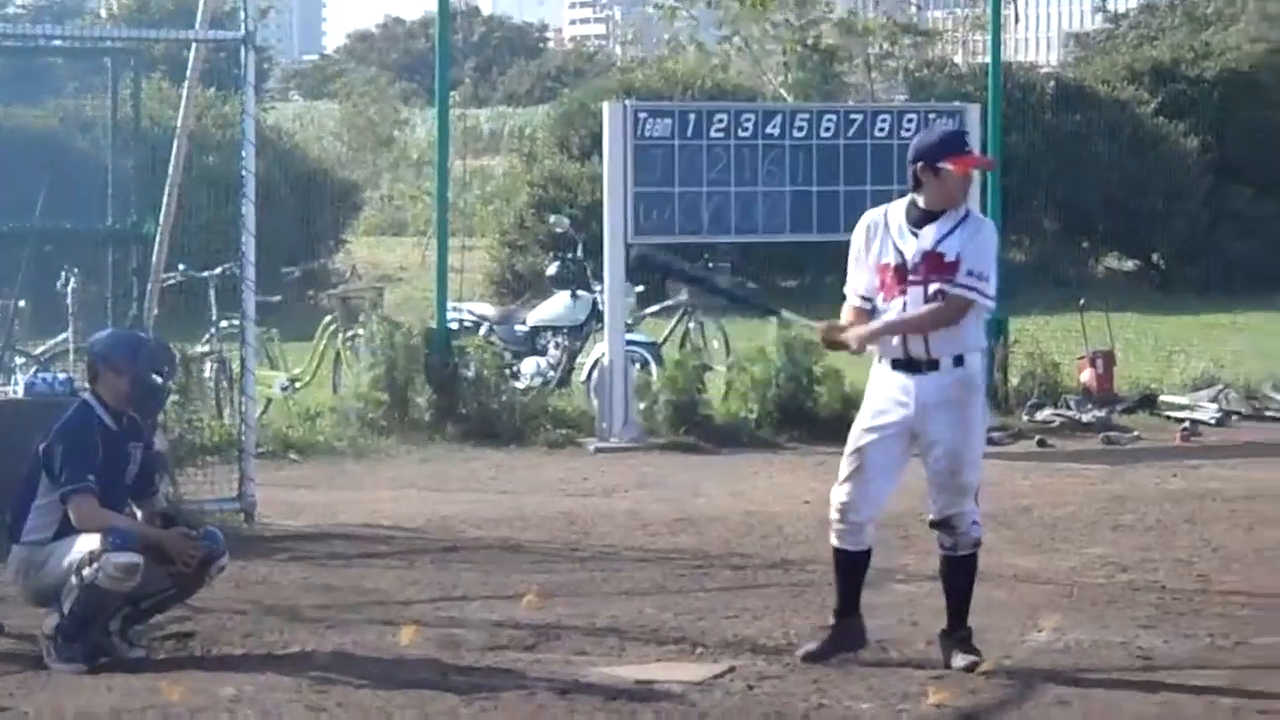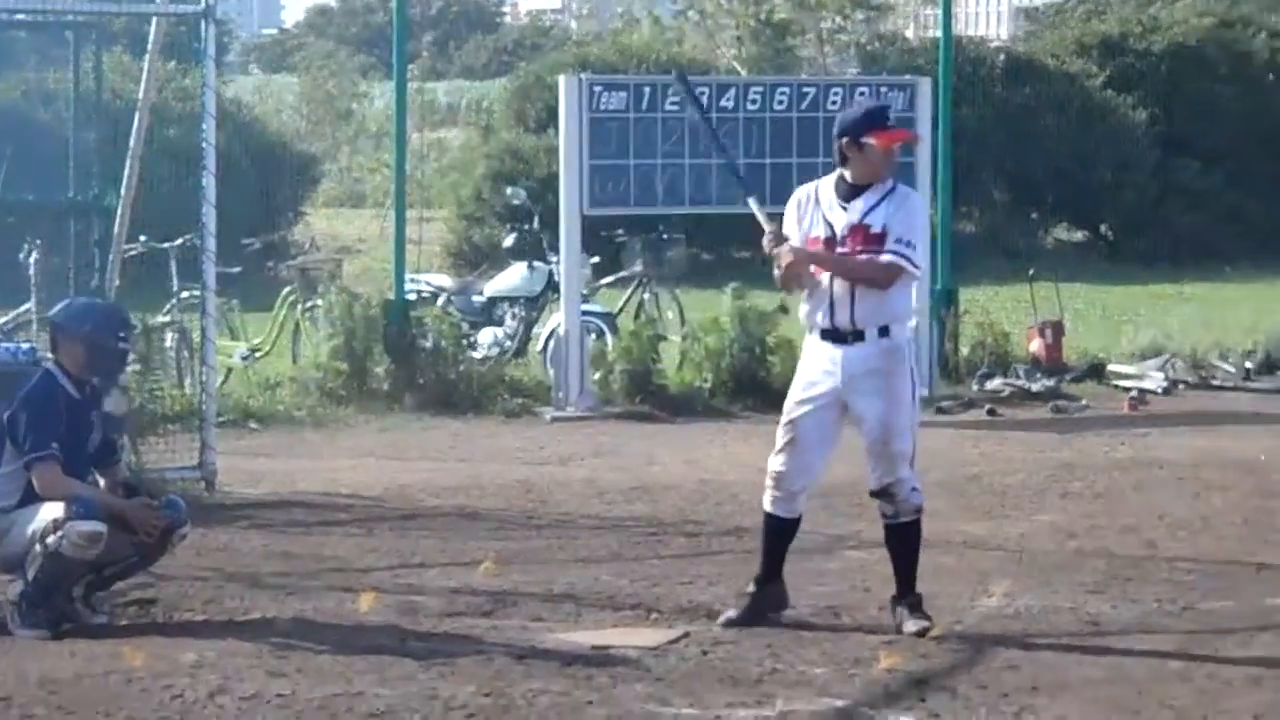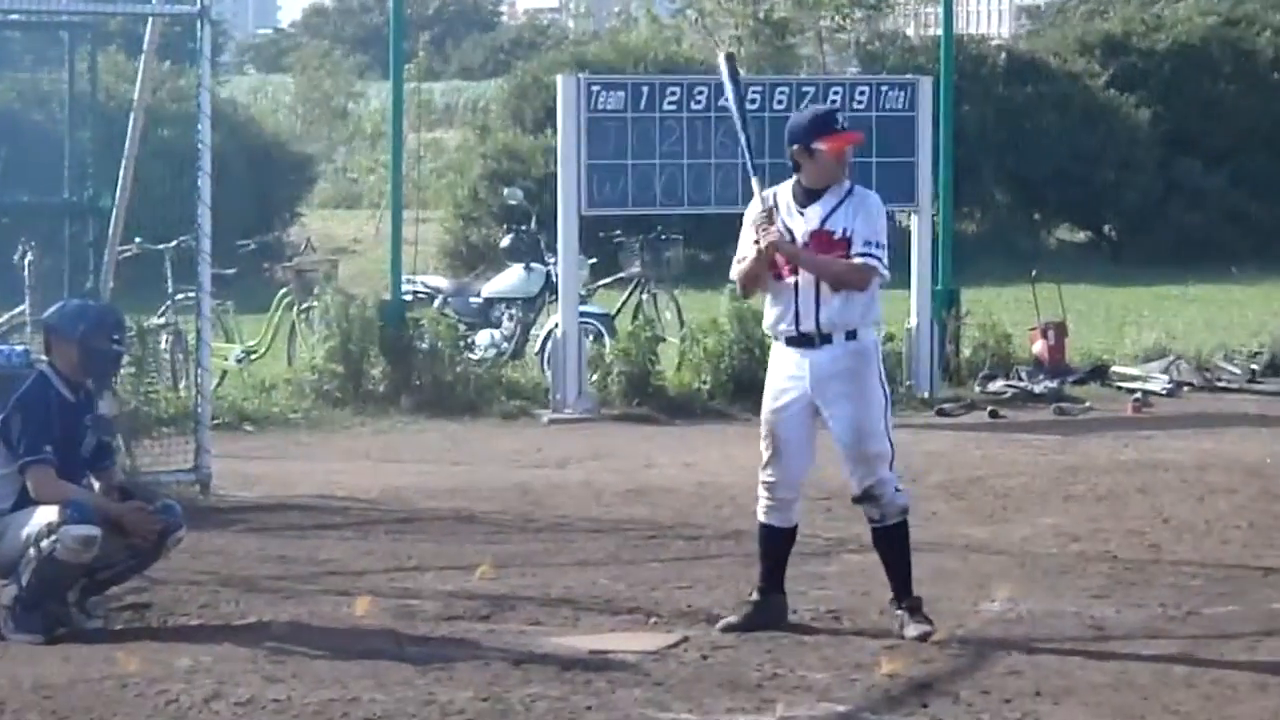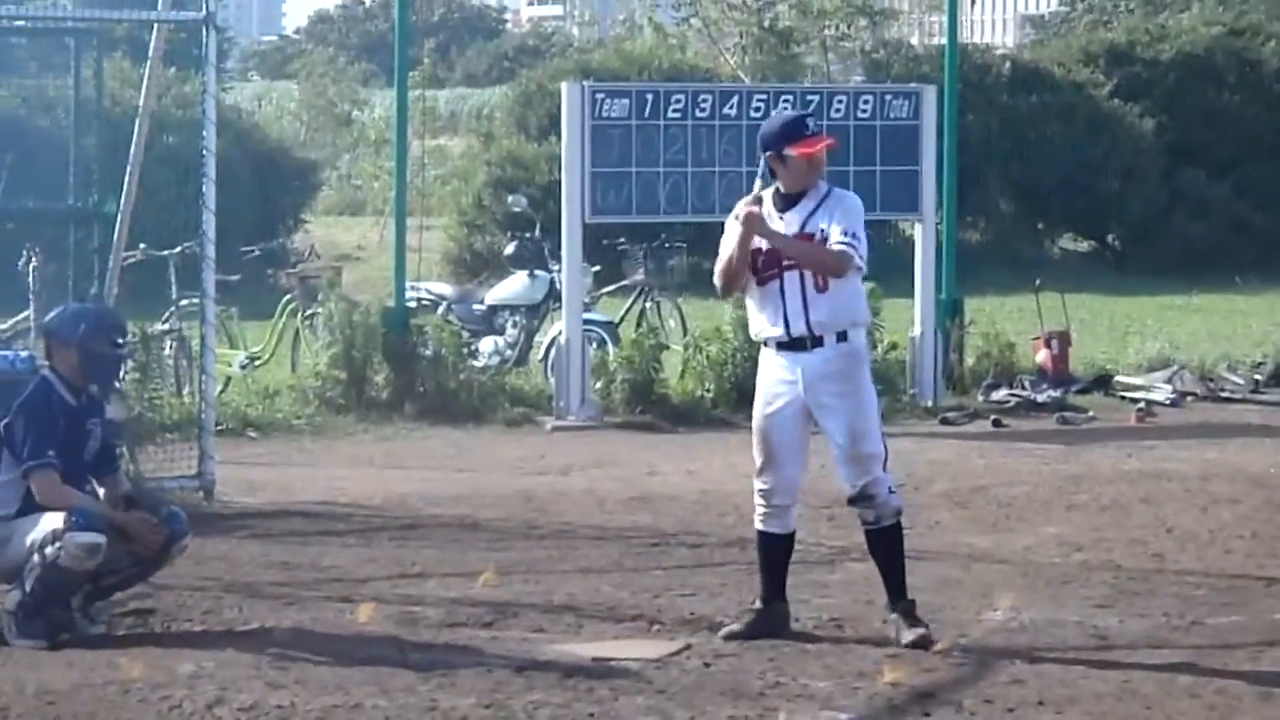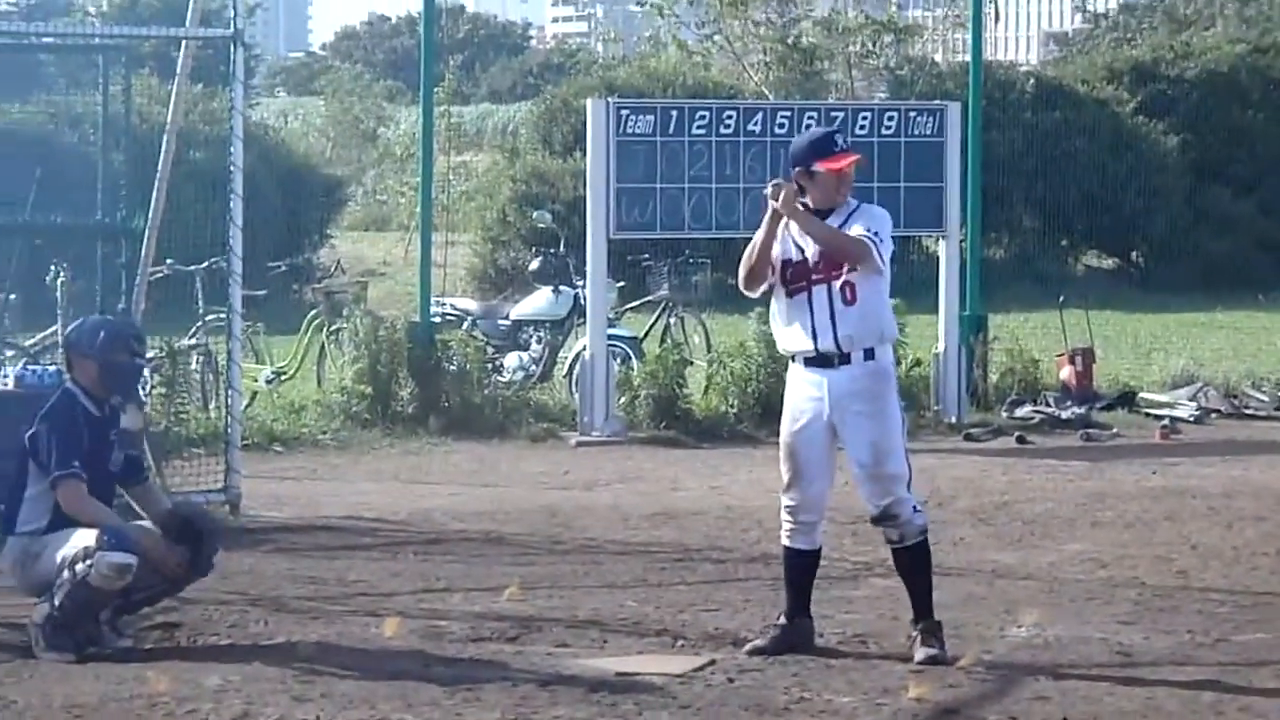
dt=0.2s
person 1, frame 1
left shoulder: (976, 231)
right shoulder: (875, 226)
left elbow: (954, 309)
right elbow: (862, 303)
left wrist: (877, 329)
right wrist: (849, 327)
left hip: (952, 383)
right hip: (890, 381)
left knee: (957, 512)
right knee: (852, 503)
left ankle: (957, 633)
right ankle: (846, 623)
person 1, frame 2
left shoulder: (904, 204)
right shoulder: (806, 200)
left elbow: (886, 275)
right elbow: (786, 282)
left wrist: (816, 256)
right wrist: (788, 259)
left hip: (880, 352)
right hip: (821, 352)
left knee: (895, 479)
right knee: (786, 474)
left ankle: (906, 599)
right ankle: (767, 588)
person 1, frame 3
left shoulder: (864, 205)
right shoulder: (765, 207)
left elbow: (862, 277)
right elbow: (745, 287)
left wrist: (794, 252)
right wrist: (760, 252)
left hip: (849, 355)
right hip: (788, 358)
left knee: (876, 481)
right knee: (777, 484)
left ankle: (905, 603)
right ankle: (769, 598)
person 1, frame 4
left shoulder: (842, 205)
right shoulder: (747, 214)
left elbow: (837, 262)
right elbow: (726, 286)
left wrist: (772, 232)
right wrist: (746, 234)
left hip: (839, 357)
right hip: (778, 363)
left knee: (870, 483)
right knee: (773, 490)
left ankle: (901, 607)
right ankle: (772, 607)
person 1, frame 5
left shoulder: (870, 218)
right shoulder: (777, 232)
left elbow: (857, 253)
right elbow: (749, 283)
left wrist: (802, 213)
right wrist: (774, 219)
left hip: (865, 374)
right hip: (806, 379)
left knee: (894, 501)
right knee: (799, 506)
left ankle: (925, 625)
right ankle: (796, 622)
person 2, frame 1
left shoulder: (133, 428)
right shoulder: (78, 427)
left elbow: (151, 504)
right elbow: (85, 515)
left wrist: (174, 533)
right wrist: (160, 538)
left hip: (99, 549)
right hip: (41, 559)
left knee: (208, 549)
right knee: (122, 550)
left ankle: (109, 625)
right ankle: (62, 633)
person 2, frame 2
left shoulder: (94, 396)
right shoulder: (41, 395)
left elbow: (113, 472)
right elbow: (48, 483)
left wrist: (134, 501)
right wrist: (124, 509)
left hip: (69, 516)
left knee: (169, 517)
right knee: (85, 519)
left ankle: (73, 592)
person 2, frame 3
left shoulder: (88, 399)
right shoulder: (36, 398)
left elbow: (107, 475)
right elbow: (42, 486)
left wrist: (126, 501)
right wrist: (118, 513)
left hip: (62, 518)
left knee: (165, 520)
right knee: (80, 522)
left ankle: (64, 597)
person 2, frame 4
left shoulder: (93, 404)
right shoulder: (39, 402)
left elbow: (111, 479)
right elbow: (47, 491)
left wrist: (130, 505)
right wrist: (123, 520)
left hip: (66, 526)
left knee: (170, 527)
right knee: (85, 531)
left ankle: (70, 602)
person 2, frame 5
left shoulder: (118, 416)
right shoulder: (62, 415)
left elbow: (141, 488)
right elbow: (75, 501)
left wrist: (176, 522)
right wrist: (146, 544)
left hip: (86, 537)
right hip: (34, 548)
left knee: (193, 546)
right knee: (116, 552)
left ankle: (97, 616)
right ankle: (51, 622)
